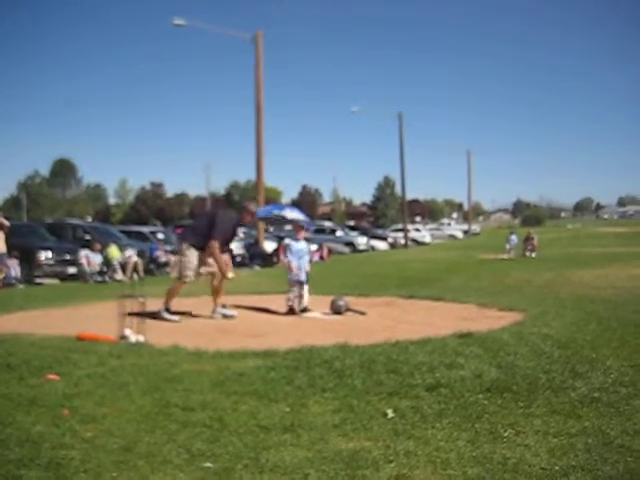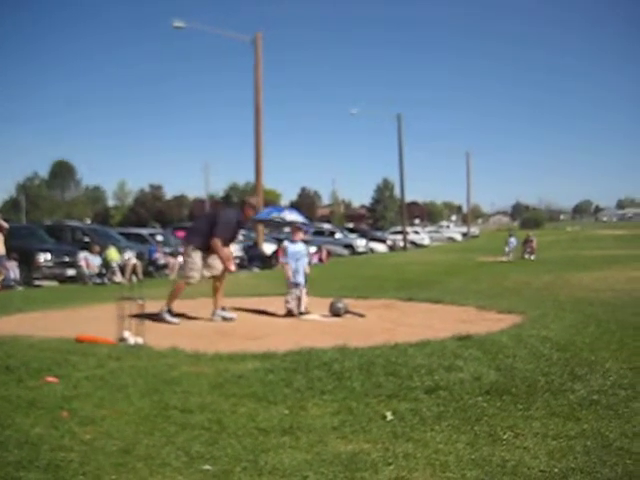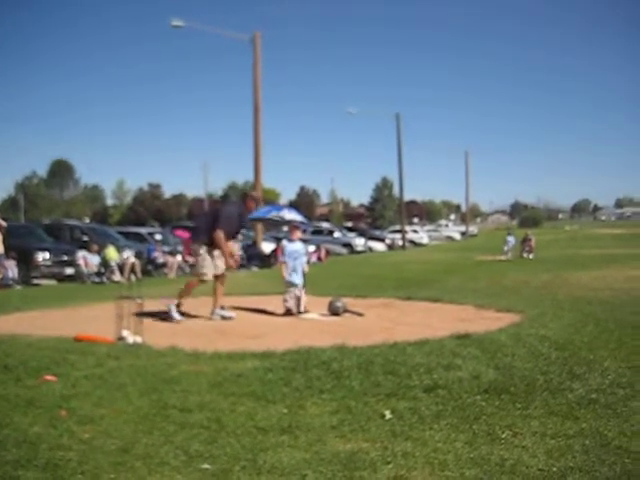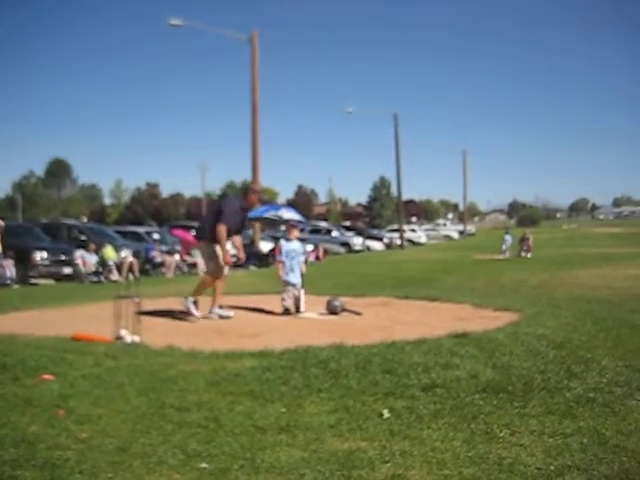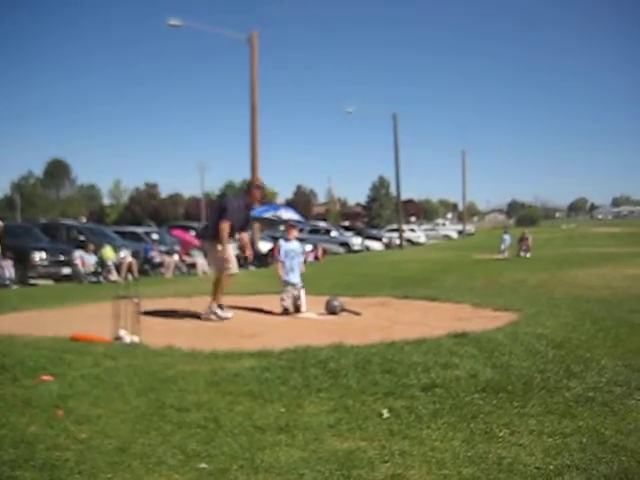
dt=0.1s
person 1, frame 1
left shoulder: (234, 223)
right shoulder: (226, 219)
left elbow: (223, 246)
right elbow: (213, 244)
left wrist: (228, 267)
right wrist: (222, 266)
left hip: (205, 245)
right hip: (191, 243)
left knee: (217, 273)
right knee: (185, 278)
left ankle: (218, 308)
right ankle: (165, 309)
person 1, frame 2
left shoulder: (238, 222)
right shoulder: (228, 217)
left elbow: (224, 244)
right elbow: (215, 241)
left wrist: (230, 261)
right wrist: (225, 262)
left hip: (208, 248)
right hip: (195, 245)
left knee: (220, 274)
right knee: (189, 279)
left ankle: (218, 311)
right ankle: (166, 309)
person 1, frame 3
left shoulder: (240, 216)
right shoulder: (229, 211)
left elbow: (229, 238)
right elbow: (218, 233)
left wrist: (233, 256)
right wrist: (226, 257)
left hip: (212, 244)
right hip: (202, 241)
left knee: (221, 274)
right knee: (204, 276)
left ankle: (217, 310)
right ankle: (176, 305)
person 1, frame 4
left shoulder: (243, 211)
right shoulder: (232, 205)
left elbow: (235, 234)
right elbow: (220, 227)
left wrist: (240, 251)
right wrist: (225, 252)
left hip: (216, 240)
right hip: (208, 238)
left knee: (222, 273)
right knee: (215, 273)
left ankle: (215, 309)
right ankle: (192, 299)
person 1, frame 5
left shoulder: (246, 207)
right shoulder: (236, 203)
left elbow: (243, 232)
right elbow: (224, 224)
left wrist: (247, 249)
right wrist: (225, 248)
left hip: (219, 240)
right hip: (214, 238)
left knee: (222, 274)
right knee: (228, 270)
left ankle: (213, 310)
right ankle: (214, 305)
